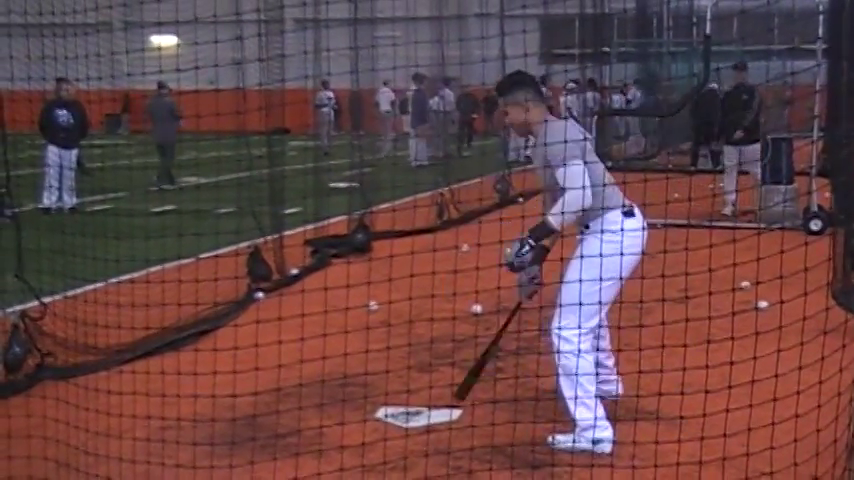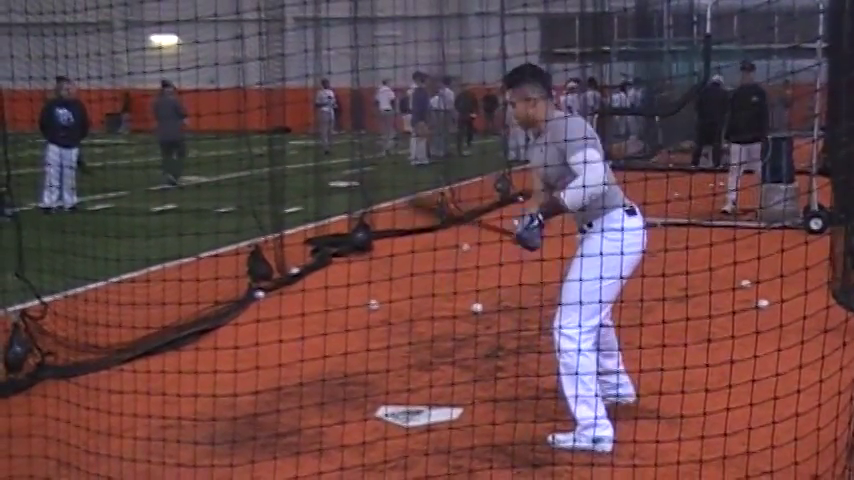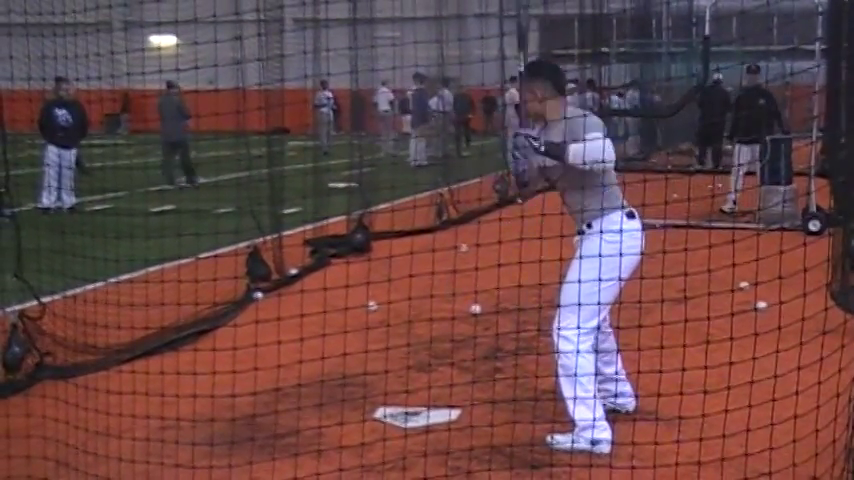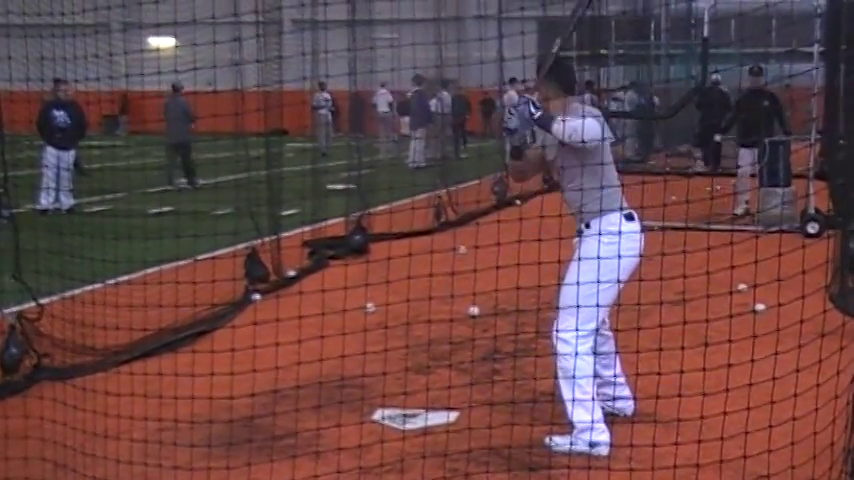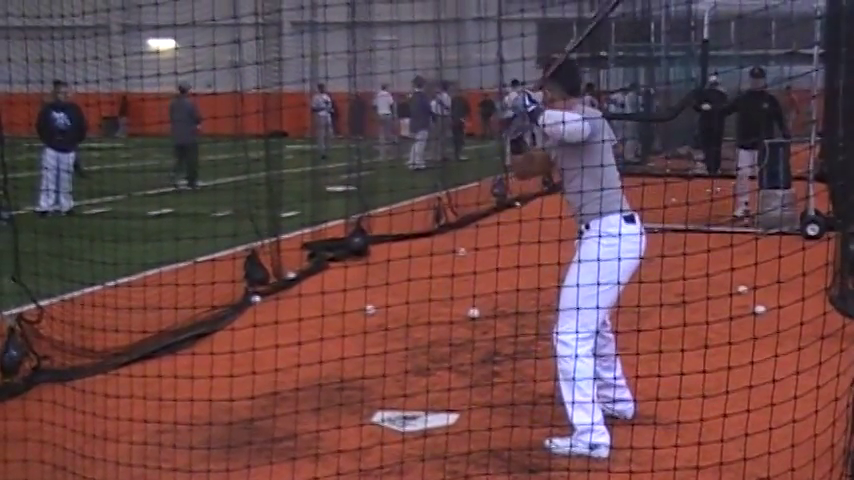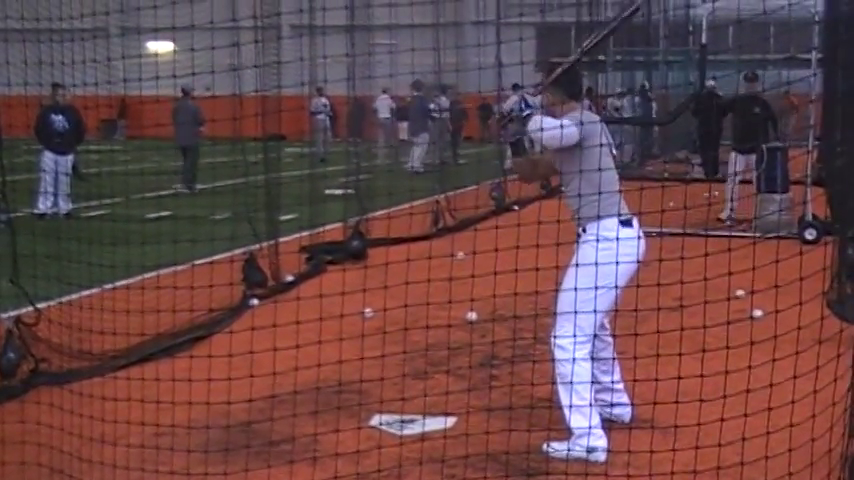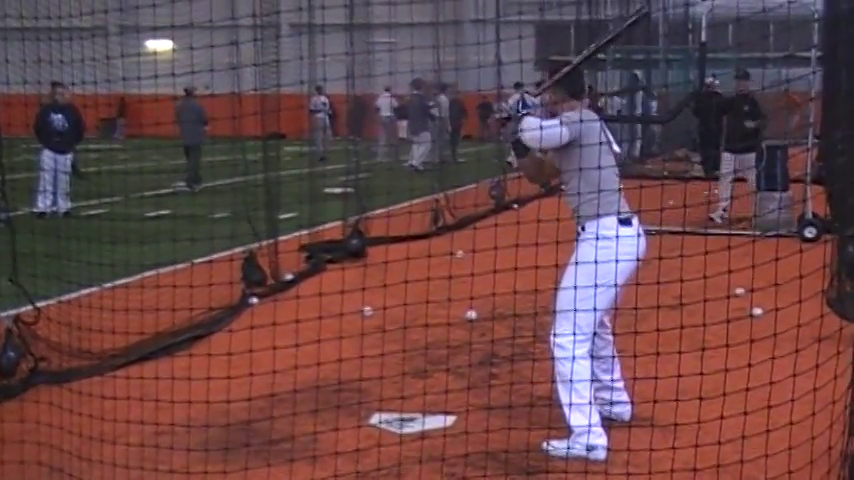
dt=0.2s
person 1, frame 1
left shoulder: (559, 134)
right shoulder: (546, 141)
left elbow: (578, 197)
right elbow: (557, 203)
left wrist: (530, 240)
right wrist: (537, 256)
left hip: (611, 231)
right hip: (616, 228)
left knee: (570, 330)
right knee: (587, 314)
left ankle: (593, 431)
right ankle: (603, 381)
person 1, frame 2
left shoulder: (571, 127)
right shoulder: (537, 143)
left elbow: (593, 181)
right elbow: (544, 193)
left wrist: (541, 213)
right wrist: (533, 224)
left hip: (614, 230)
right hip: (603, 231)
left knee: (571, 328)
right knee: (591, 315)
left ankle: (593, 430)
right ankle: (615, 385)
person 1, frame 3
left shoulder: (582, 120)
right shoulder: (544, 136)
left elbow: (604, 156)
right elbow: (525, 186)
left wrist: (545, 147)
right wrist: (521, 165)
left hip: (611, 232)
right hip: (600, 233)
left knee: (570, 330)
right knee: (591, 319)
left ankle: (591, 431)
right ankle: (616, 393)
person 1, frame 4
left shoulder: (587, 116)
right shoulder: (557, 133)
left elbow: (589, 134)
right elbow: (520, 173)
left wrist: (538, 117)
right wrist: (517, 140)
left hip: (609, 234)
right hip: (606, 233)
left knee: (571, 332)
right knee: (590, 320)
left ankle: (590, 434)
right ankle: (615, 397)
person 1, frame 5
left shoulder: (587, 118)
right shoulder: (564, 134)
left elbow: (566, 124)
right elbow: (525, 170)
left wrist: (532, 111)
right wrist: (516, 135)
left hip: (609, 236)
right hip: (615, 233)
left knee: (572, 334)
right knee: (593, 322)
left ankle: (590, 435)
right ankle: (615, 398)
person 1, frame 6
left shoulder: (583, 122)
right shoulder: (571, 133)
left elbow: (548, 133)
right elbow: (531, 173)
left wrist: (527, 115)
right wrist: (516, 138)
left hip: (606, 239)
right hip: (619, 236)
left knee: (569, 337)
right knee: (592, 326)
left ankle: (588, 439)
right ankle: (613, 402)
person 1, frame 7
left shoulder: (579, 121)
right shoulder: (578, 129)
left elbow: (535, 136)
right elbow: (538, 173)
left wrist: (523, 114)
right wrist: (516, 138)
left hip: (606, 237)
right hip: (621, 234)
left knee: (568, 336)
right knee: (593, 324)
left ankle: (588, 438)
right ankle: (613, 401)
person 2, frame 1
left shoulder: (752, 92)
right shoulder: (728, 94)
left elbow: (752, 113)
right elbow: (722, 118)
left wrist: (742, 129)
left hip: (750, 140)
right hip: (730, 140)
left knee: (756, 172)
right knee: (729, 172)
right ankle: (730, 205)
person 2, frame 2
left shoulder: (759, 93)
right shoulder: (736, 94)
left elbow: (765, 115)
left wrist: (768, 134)
right wrist: (727, 137)
left hip: (757, 139)
right hip: (738, 139)
right knee: (734, 170)
right ankle: (730, 203)
person 2, frame 3
left shoulder: (767, 95)
right shoulder: (741, 96)
left elbow: (777, 116)
right elbow: (735, 119)
left wrist: (785, 133)
right wrist: (730, 138)
left hip: (762, 141)
right hip: (742, 140)
right knee: (737, 171)
right ankle: (731, 203)
person 2, frame 4
left shoulder: (771, 97)
right shoulder: (744, 97)
left elbow: (781, 117)
right elbow: (733, 116)
left wrist: (787, 134)
right wrist: (721, 132)
left hip: (764, 143)
right hip: (745, 142)
right knee: (743, 173)
right ankle: (743, 205)
person 2, frame 5
left shoulder: (770, 99)
right shoulder: (742, 98)
left elbow: (780, 119)
right elbow: (726, 110)
left wrist: (786, 137)
left hip: (763, 145)
right hip: (744, 144)
right knee: (742, 174)
right ankle: (744, 207)
person 2, frame 6
left shoulder: (763, 103)
right shoulder: (737, 101)
left elbow: (775, 122)
left wrist: (778, 138)
left hip: (757, 149)
right hip: (738, 148)
right knee: (732, 178)
right ankle: (729, 212)
person 2, frame 7
left shoulder: (754, 101)
right shoulder: (730, 101)
left elbow: (763, 120)
left wrist: (754, 125)
left hip: (749, 148)
right hip: (730, 148)
left knee: (755, 180)
right knee: (724, 178)
right ankle: (722, 211)
person 3, frame 1
left shoulder: (77, 106)
right shoulder: (50, 105)
left elbow: (85, 125)
right elbow: (42, 123)
left wrist: (78, 139)
right wrist: (49, 137)
left hip: (71, 147)
right hip: (53, 145)
left knee: (69, 175)
right knee: (51, 174)
left ankle: (68, 203)
right ankle: (48, 203)
person 3, frame 2
left shoulder: (78, 105)
right shoulder: (50, 104)
left elbow: (85, 124)
right elbow: (43, 122)
left wrist: (78, 138)
right wrist: (49, 137)
left hip: (72, 146)
right hip: (54, 144)
left knee: (69, 175)
right knee: (52, 173)
left ankle: (69, 202)
right ankle: (49, 203)
person 3, frame 3
left shoulder: (77, 106)
right shoulder: (49, 105)
left elbow: (85, 124)
right elbow: (41, 123)
left wrist: (77, 139)
right wrist: (48, 137)
left hip: (70, 146)
right hip: (53, 145)
left knee: (68, 175)
right knee: (50, 174)
left ankle: (68, 202)
right ankle: (47, 203)
person 3, frame 4
left shoulder: (75, 107)
right shoulder: (47, 106)
left elbow: (83, 125)
right elbow: (40, 124)
left wrist: (76, 141)
right wrist: (46, 138)
left hip: (68, 148)
right hip: (51, 146)
left knee: (66, 176)
right knee: (48, 175)
left ankle: (66, 204)
right ankle: (45, 204)
person 3, frame 5
left shoulder: (74, 109)
right shoulder: (47, 108)
left elbow: (83, 128)
right elbow: (39, 126)
left wrist: (76, 142)
right wrist: (46, 140)
left hip: (68, 150)
right hip: (51, 148)
left knee: (66, 178)
right knee: (48, 176)
left ankle: (65, 206)
right ankle: (45, 206)
person 3, frame 6
left shoulder: (73, 111)
right shoulder: (46, 111)
left elbow: (81, 130)
right elbow: (38, 128)
left wrist: (74, 145)
right wrist: (45, 143)
left hip: (67, 152)
right hip: (49, 151)
left knee: (64, 181)
right knee: (47, 179)
left ankle: (64, 208)
right ankle: (43, 209)
person 3, frame 7
left shoulder: (72, 110)
right shoulder: (45, 109)
left elbow: (81, 129)
right elbow: (37, 127)
left wrist: (73, 144)
right wrist: (44, 141)
left hip: (66, 151)
right hip: (48, 150)
left knee: (64, 179)
right knee: (46, 178)
left ankle: (63, 207)
right ankle: (42, 207)
